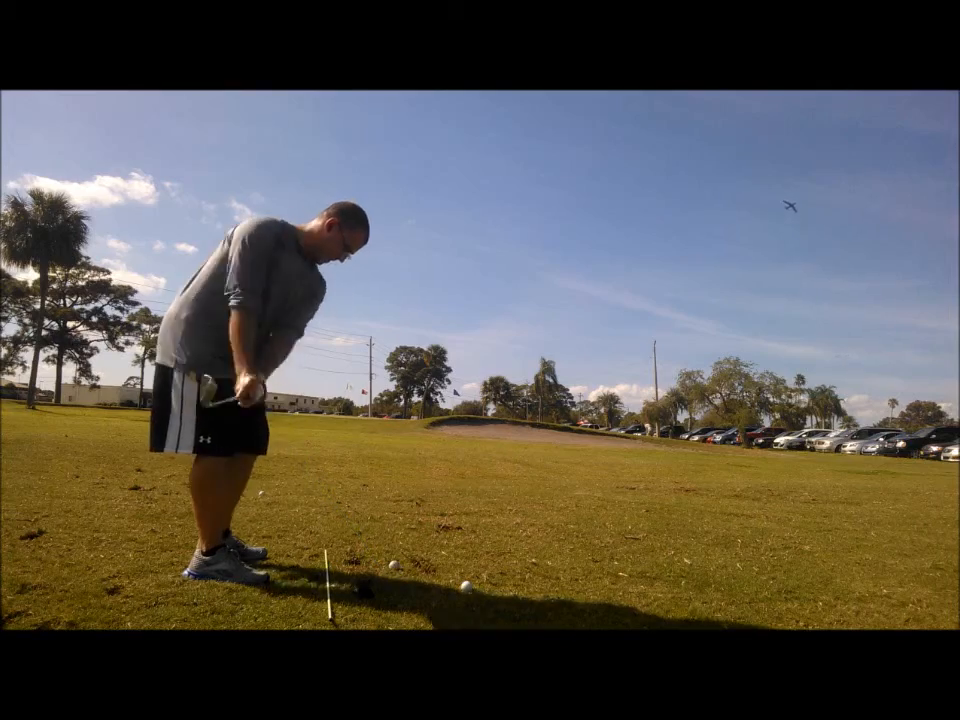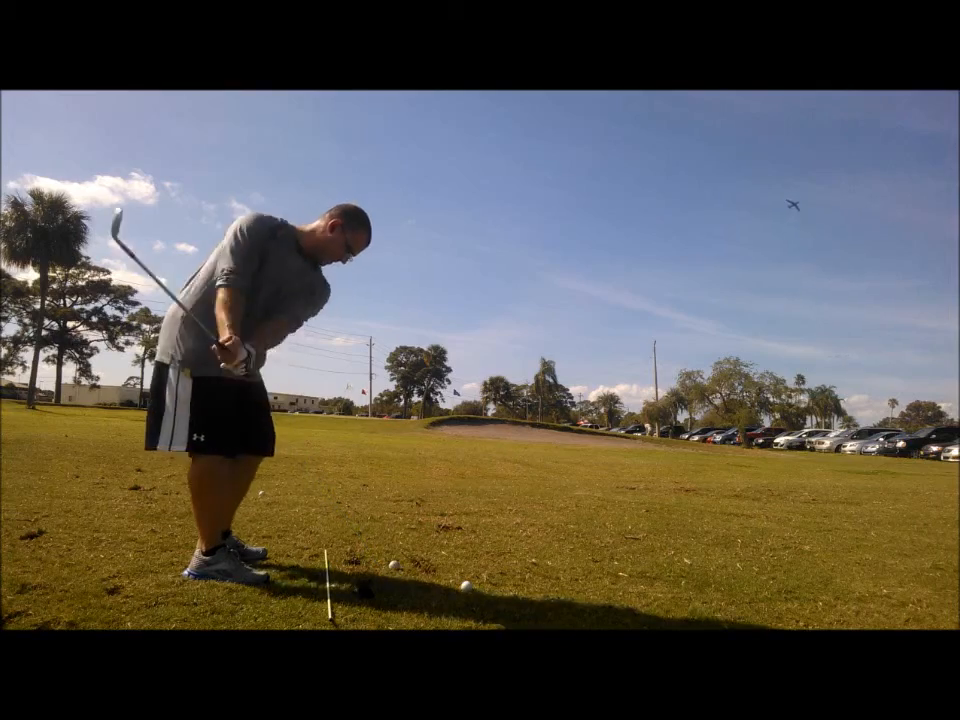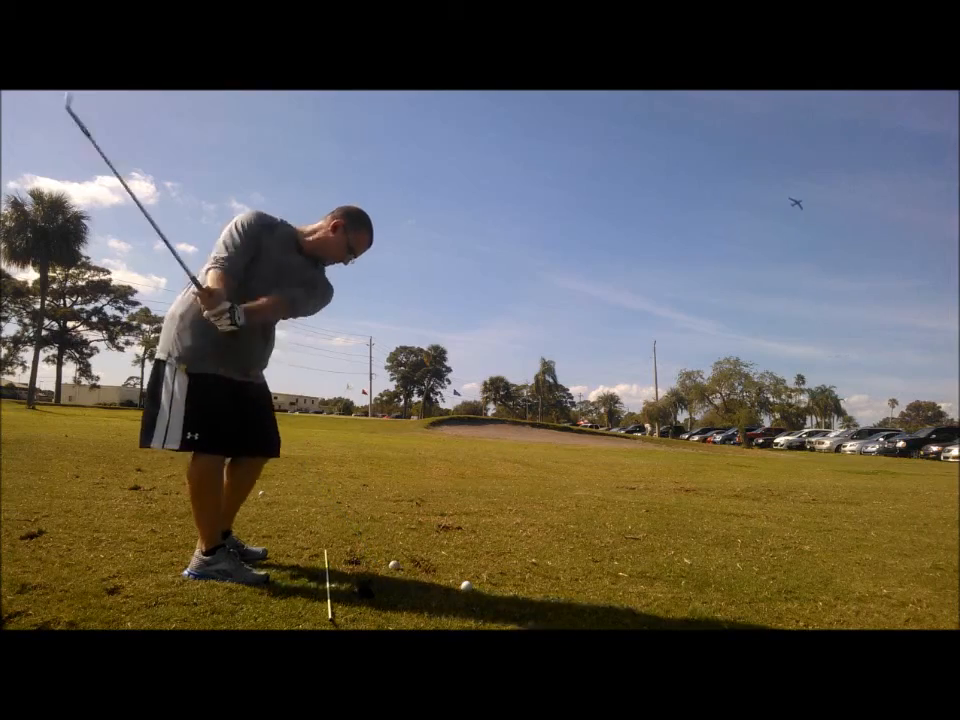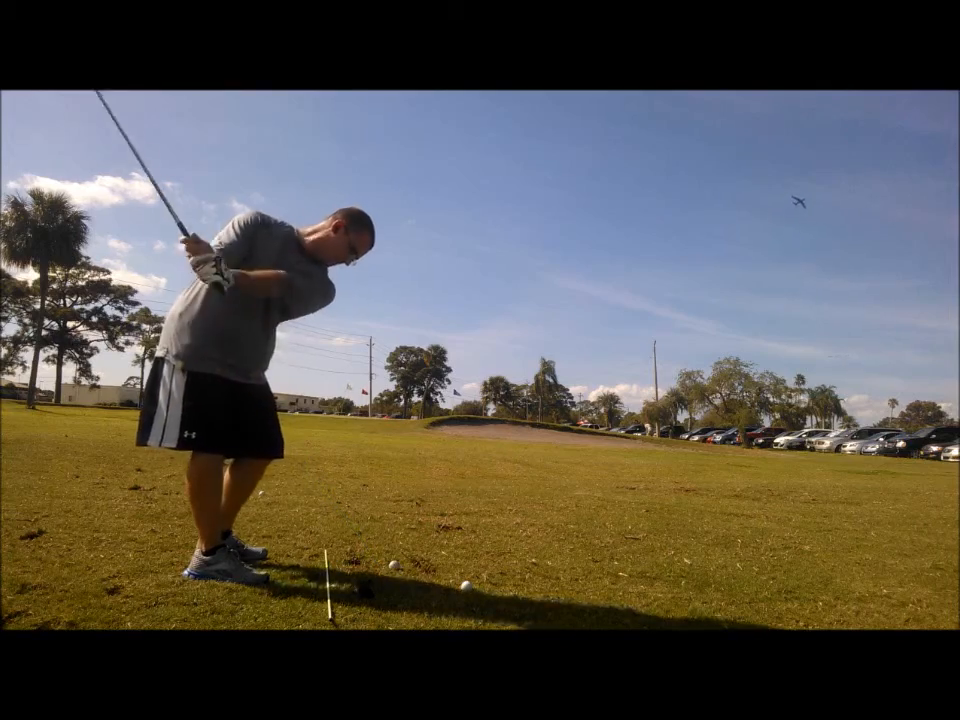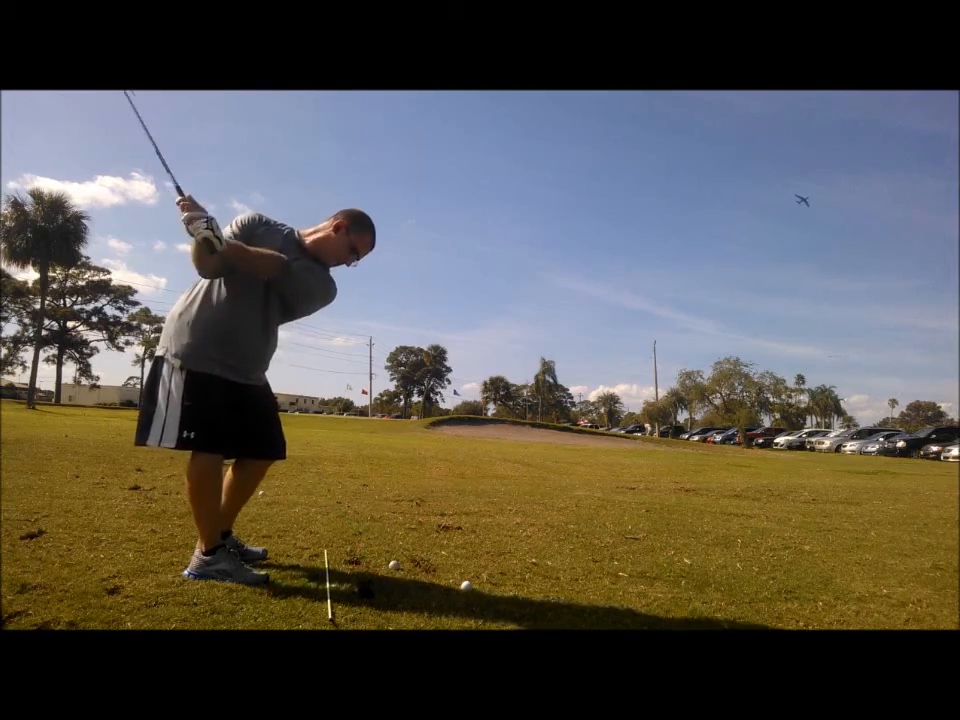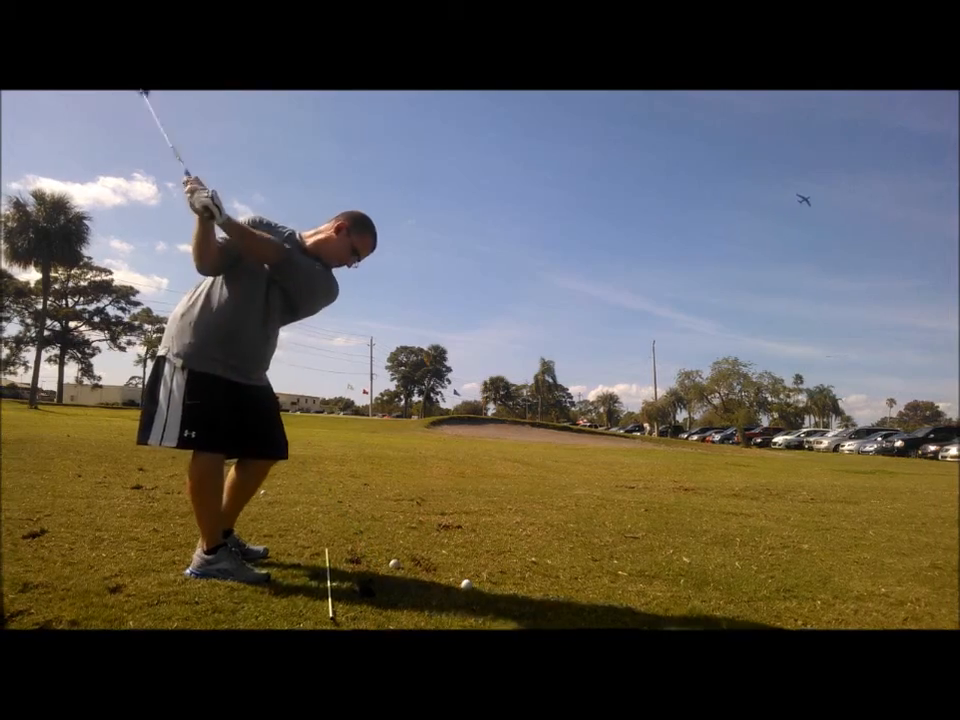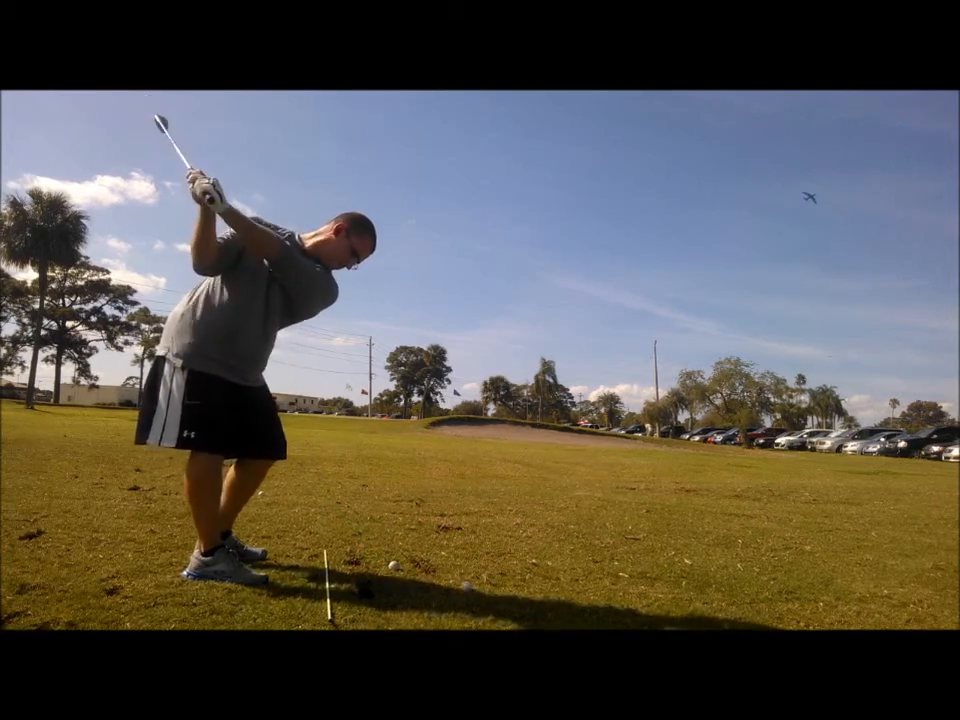
dt=0.1s
person 1, frame 1
left shoulder: (313, 284)
right shoulder: (263, 233)
left elbow: (286, 333)
right elbow: (240, 302)
left wrist: (258, 377)
right wrist: (244, 370)
left hip: (238, 363)
right hip: (193, 351)
left knee: (245, 449)
right knee: (212, 450)
left ankle: (220, 537)
right ankle: (208, 555)
person 1, frame 2
left shoulder: (316, 288)
right shoulder: (260, 228)
left elbow: (282, 324)
right elbow: (229, 281)
left wrist: (246, 350)
right wrist: (229, 337)
left hip: (241, 365)
right hip: (192, 349)
left knee: (252, 450)
right knee: (211, 450)
left ankle: (221, 537)
right ankle: (209, 554)
person 1, frame 3
left shoulder: (318, 287)
right shoulder: (258, 226)
left elbow: (278, 304)
right elbow: (221, 267)
left wrist: (235, 314)
right wrist: (218, 299)
left hip: (243, 364)
right hip: (193, 347)
left knee: (256, 451)
right knee: (209, 449)
left ankle: (221, 537)
right ankle: (209, 554)
person 1, frame 4
left shoulder: (320, 286)
right shoulder: (258, 225)
left elbow: (280, 283)
right elbow: (214, 262)
left wrist: (226, 275)
right wrist: (207, 257)
left hip: (245, 369)
right hip: (193, 350)
left knee: (259, 452)
right knee: (209, 449)
left ankle: (222, 537)
right ankle: (209, 554)
person 1, frame 5
left shoulder: (320, 284)
right shoulder: (258, 226)
left elbow: (276, 268)
right elbow: (207, 264)
left wrist: (216, 239)
right wrist: (205, 232)
left hip: (246, 371)
right hip: (193, 350)
left knee: (261, 453)
right knee: (209, 449)
left ankle: (222, 537)
right ankle: (208, 554)
person 1, frame 6
left shoulder: (323, 285)
right shoulder: (259, 227)
left elbow: (276, 257)
right elbow: (208, 263)
left wrist: (218, 215)
right wrist: (205, 216)
left hip: (246, 372)
right hip: (193, 351)
left knee: (264, 453)
right knee: (210, 449)
left ankle: (223, 535)
right ankle: (210, 553)
person 1, frame 7
left shoulder: (322, 286)
right shoulder: (258, 227)
left elbow: (277, 254)
right elbow: (206, 263)
left wrist: (222, 207)
right wrist: (206, 209)
left hip: (243, 373)
right hip: (192, 351)
left knee: (263, 453)
right knee: (208, 449)
left ankle: (221, 536)
right ankle: (207, 554)
